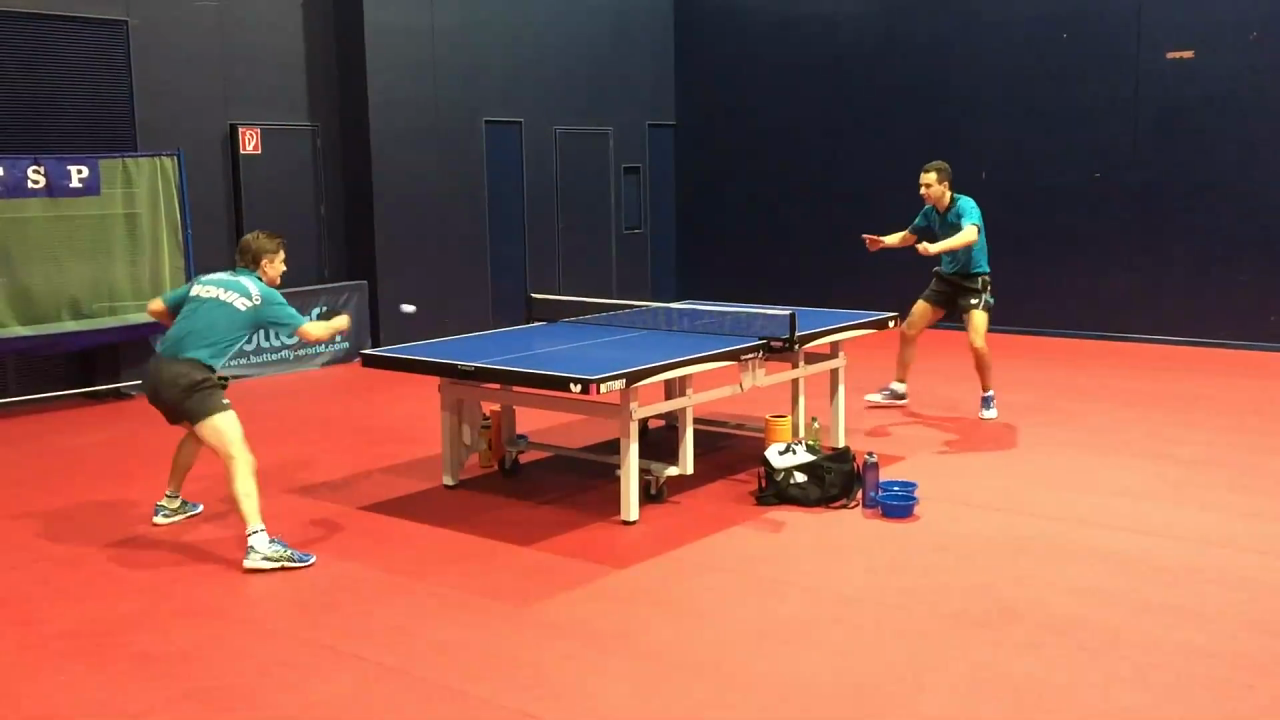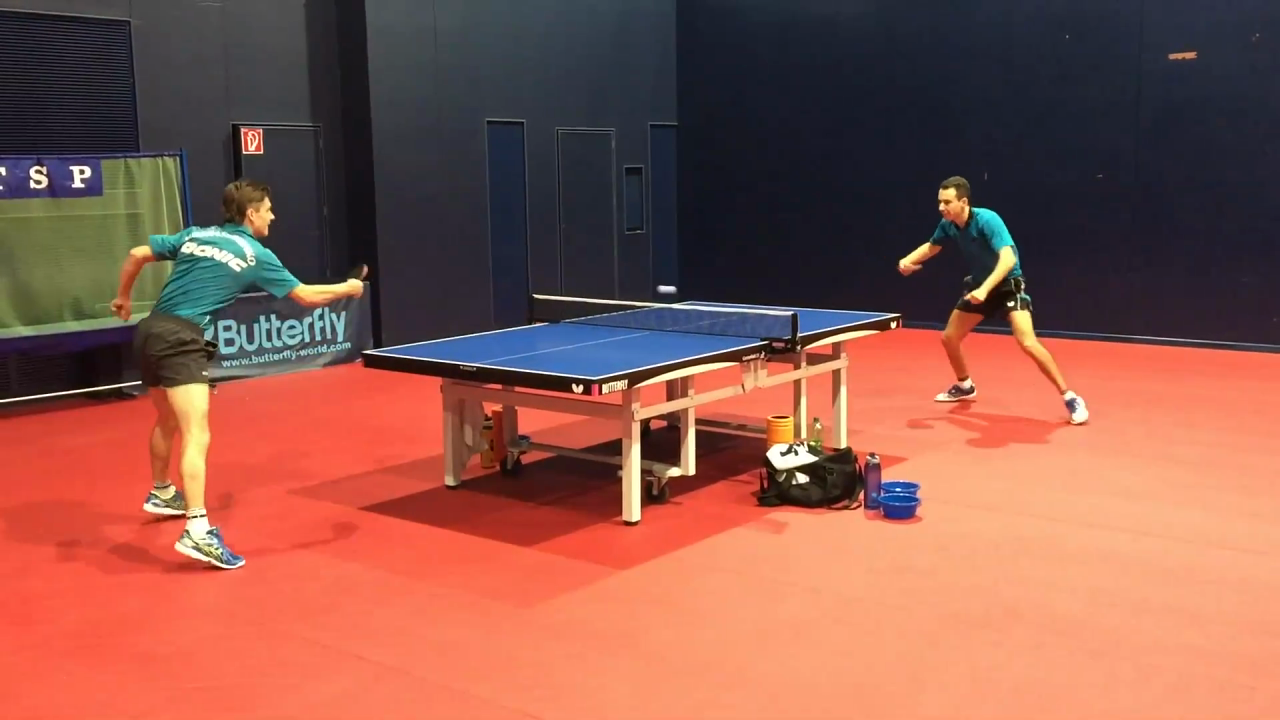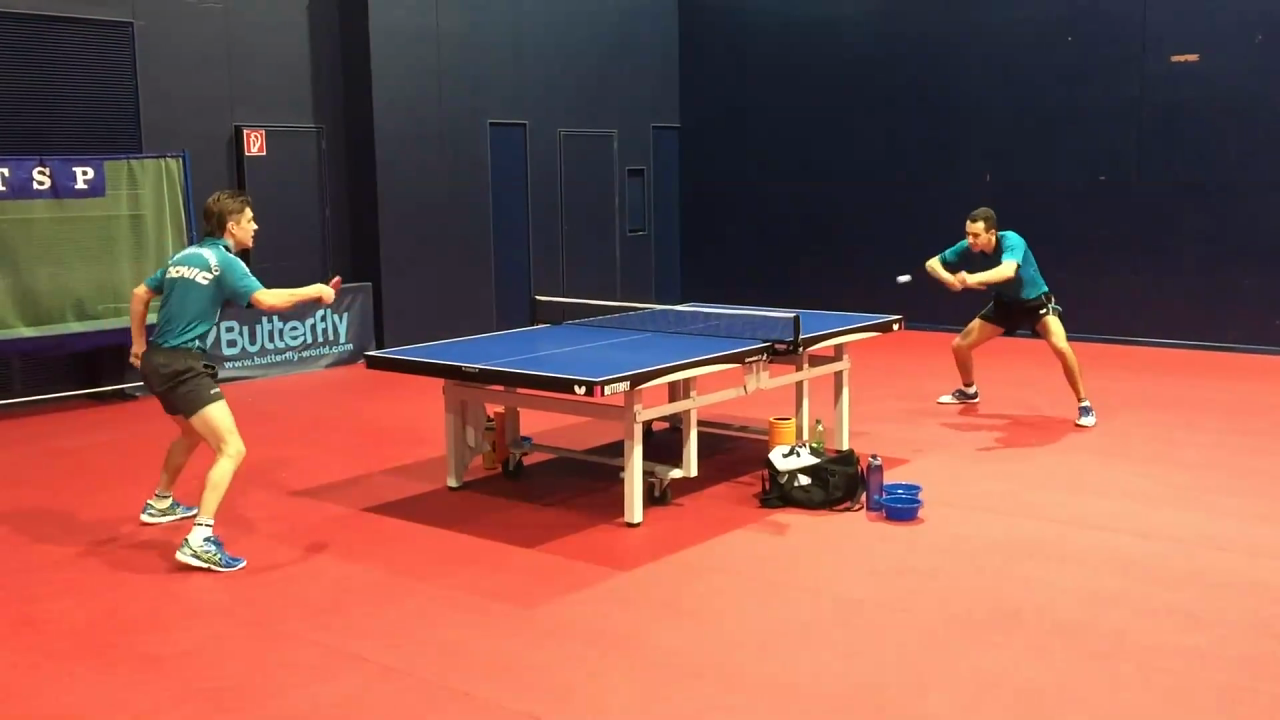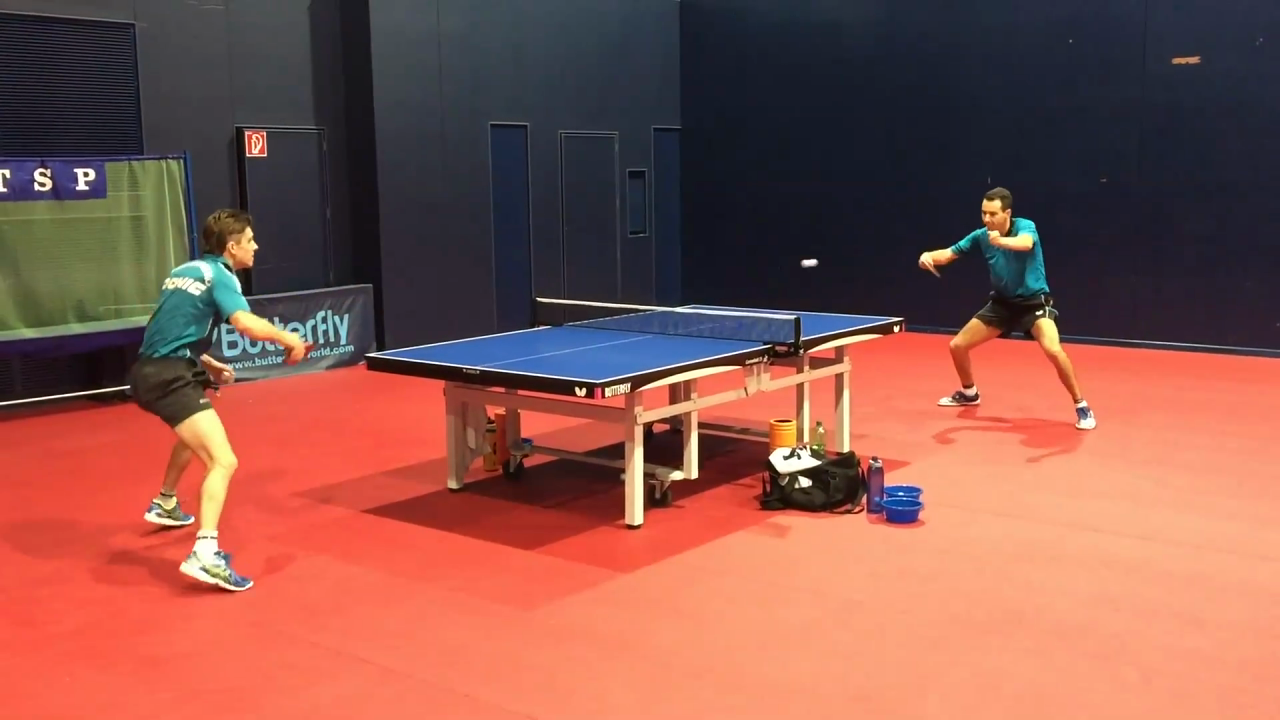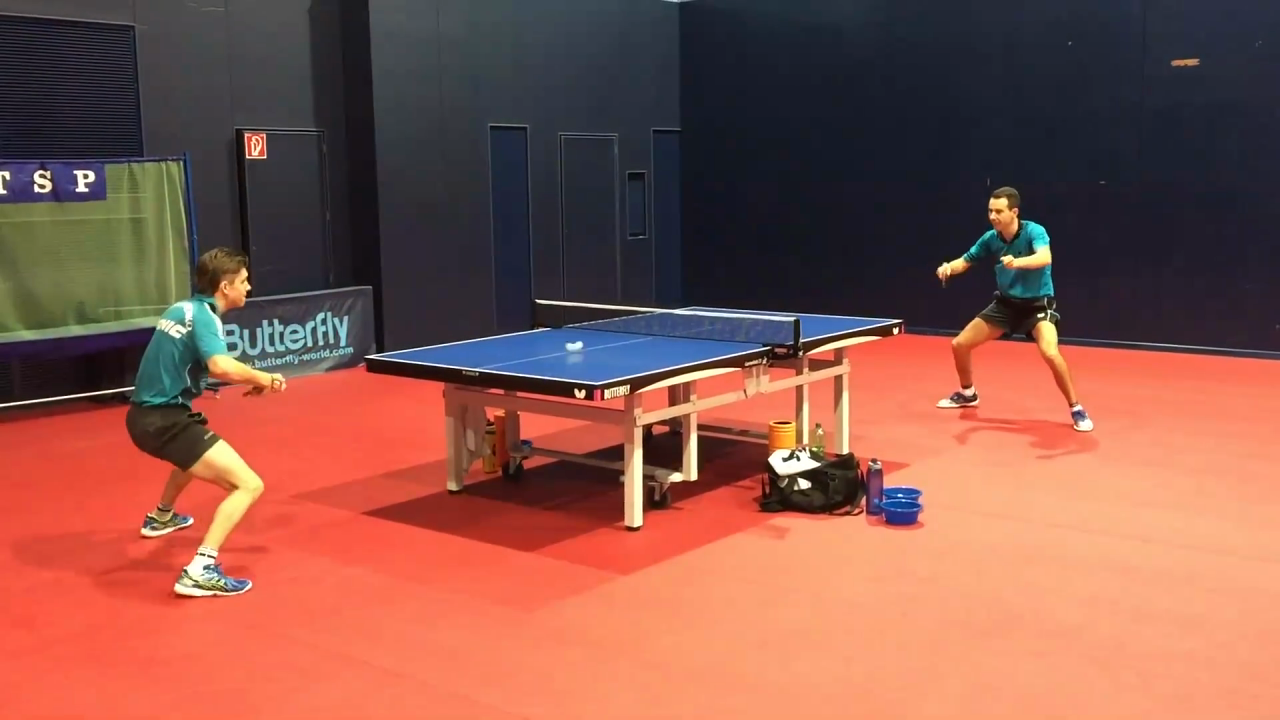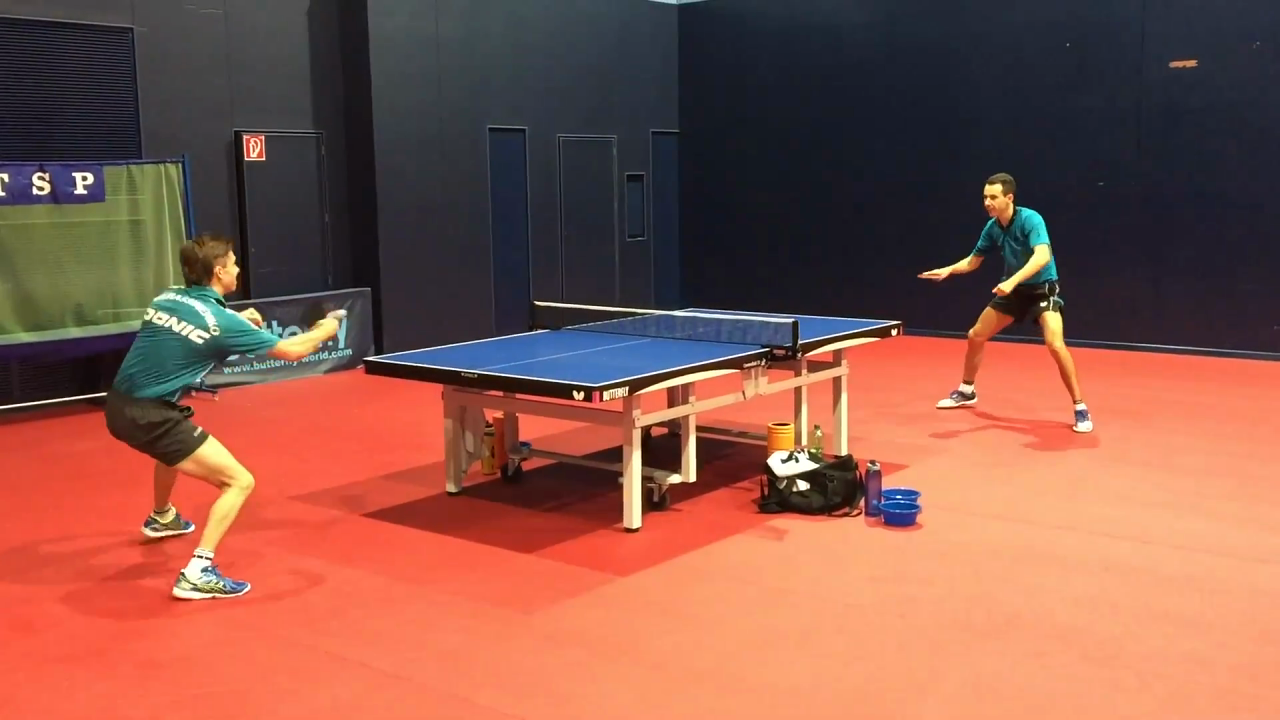
dt=0.2s
person 1, frame 1
left shoulder: (205, 281)
right shoulder: (263, 295)
left elbow: (155, 308)
right elbow: (312, 333)
right wrist: (339, 323)
left hip: (157, 374)
right hip: (191, 381)
left knee: (197, 433)
right knee: (240, 461)
left ankle: (170, 504)
right ankle: (260, 543)
person 1, frame 2
left shoulder: (195, 235)
right shoulder: (256, 255)
left elbow: (137, 256)
right elbow: (304, 297)
left wrist: (124, 296)
right wrist: (347, 288)
left hip: (151, 330)
right hip: (178, 340)
left knee: (166, 420)
right knee: (197, 438)
left ankle: (162, 494)
right ankle: (197, 531)
person 1, frame 3
left shoulder: (183, 255)
right shoulder: (225, 262)
left elbow: (140, 295)
right elbow: (265, 300)
left wrist: (139, 342)
right wrist: (316, 291)
left hip: (157, 361)
right hip: (182, 365)
left knee: (192, 434)
right knee: (232, 450)
left ankle: (160, 503)
right ankle: (200, 540)
person 1, frame 4
left shoulder: (184, 271)
right shoulder: (219, 276)
right elbow: (246, 323)
left wrist: (207, 363)
right wrist: (289, 338)
left hip: (146, 372)
right hip: (169, 378)
left knee: (192, 435)
right knee: (223, 462)
left ankle: (164, 504)
right ankle: (205, 554)
person 1, frame 5
left shoulder: (182, 309)
right shoulder: (204, 317)
right elbow: (221, 365)
left wrist: (250, 378)
right wrist: (261, 377)
left hip: (143, 416)
right hip: (165, 422)
left knee: (198, 450)
right knee: (248, 485)
left ankle: (160, 517)
right ankle: (201, 569)
person 1, frame 6
left shoulder: (166, 298)
right shoulder: (220, 321)
right elbow: (291, 350)
right wrist: (323, 330)
left hip: (117, 409)
right hip: (148, 419)
left knee: (174, 449)
right knee: (239, 483)
left ankle: (161, 517)
right ankle: (198, 571)
person 2, frame 1
left shoulder: (966, 206)
right shoulder: (929, 212)
left elbow: (970, 236)
right elbow: (907, 237)
left wrist: (936, 247)
right wrist: (882, 241)
left hip: (973, 281)
right hip: (945, 280)
left knee: (976, 343)
right knee: (907, 331)
left ankle: (988, 396)
right ankle: (898, 389)
person 2, frame 2
left shoulder: (987, 220)
right shoulder: (947, 225)
left elbow: (1008, 258)
right elbow: (932, 247)
left wrist: (985, 289)
right wrist: (908, 260)
left hip: (1008, 286)
right hip: (978, 286)
left knee: (1028, 344)
right knee: (948, 338)
left ankle: (1069, 397)
right ankle: (964, 386)
person 2, frame 3
left shoulder: (1011, 241)
right shoulder: (967, 248)
left elbow: (1008, 272)
right elbow: (933, 263)
left wrist: (973, 279)
right wrist: (948, 279)
left hip: (1035, 301)
right hip: (1004, 304)
left knee: (1060, 347)
right knee: (959, 345)
left ankle: (1084, 405)
right ankle: (968, 391)
person 2, frame 4
left shoulder: (1025, 226)
right shoulder: (980, 236)
left elbow: (1026, 244)
right elbow: (949, 254)
left wrist: (1001, 241)
right wrist: (929, 256)
left hip: (1034, 301)
right hip: (1002, 303)
left knee: (1053, 350)
right knee: (957, 346)
left ankle: (1081, 406)
right ankle: (969, 393)
person 2, frame 5
left shoulder: (1034, 231)
right shoulder: (990, 238)
left elbow: (1045, 259)
right elbow: (965, 262)
left wrist: (1017, 262)
right wrist: (948, 267)
left hip: (1037, 304)
right hip: (1005, 303)
left knee: (1050, 354)
right knee: (959, 344)
left ankle: (1076, 409)
right ankle: (967, 393)
person 2, frame 6
left shoulder: (1030, 219)
right shoulder: (991, 228)
left elbow: (1043, 257)
right elbow: (973, 261)
left wrist: (1012, 281)
right wrist: (948, 270)
left hip: (1041, 290)
right hip: (1011, 292)
left knee: (1055, 345)
right knee: (975, 337)
left ankle: (1079, 407)
right ankle: (966, 391)
